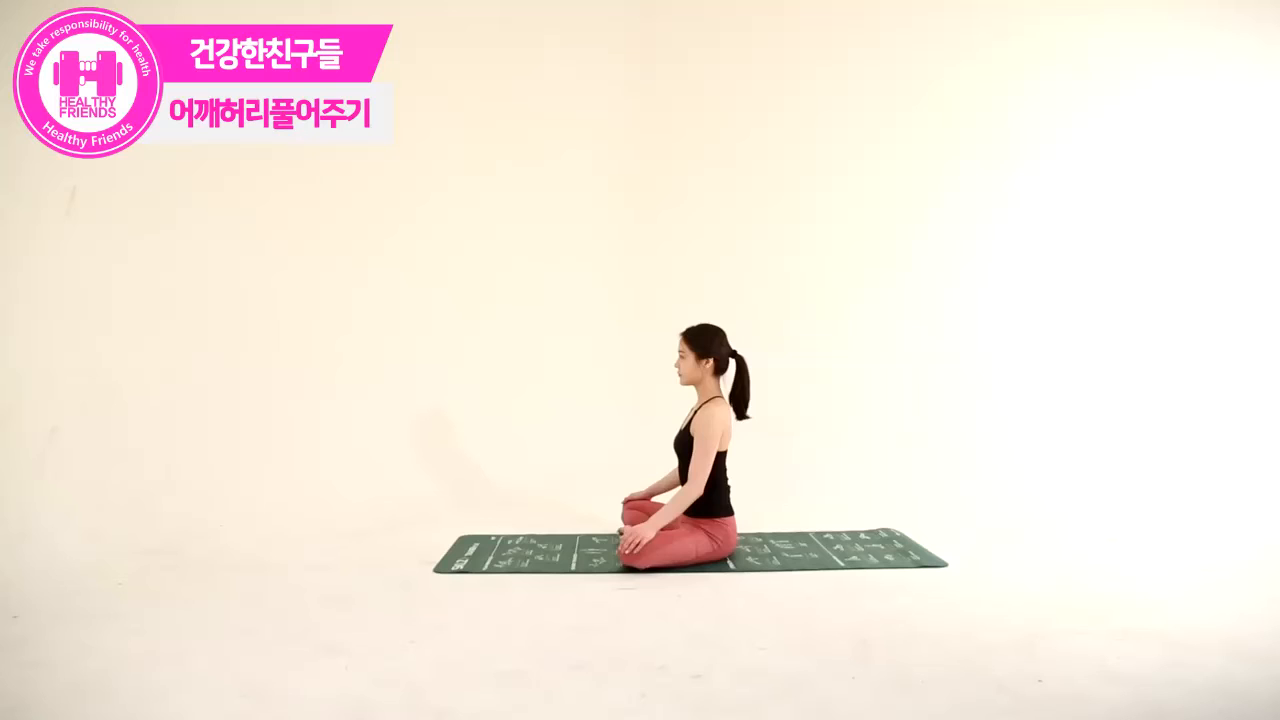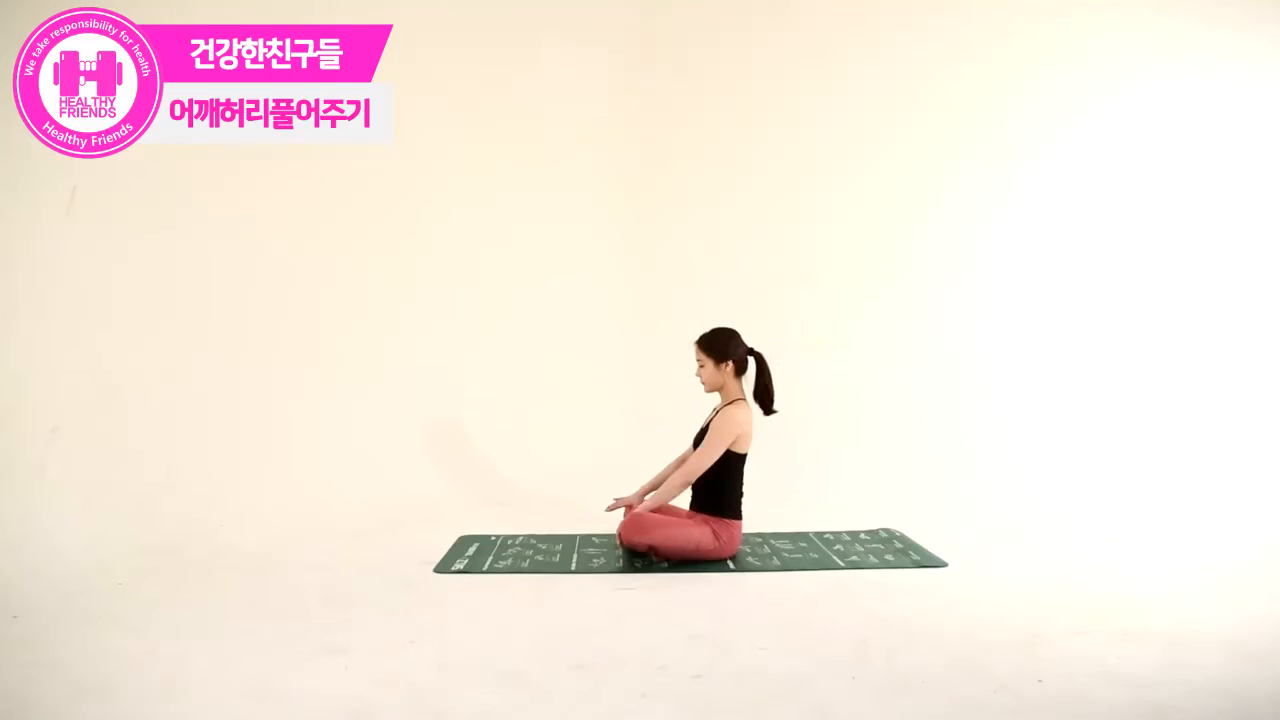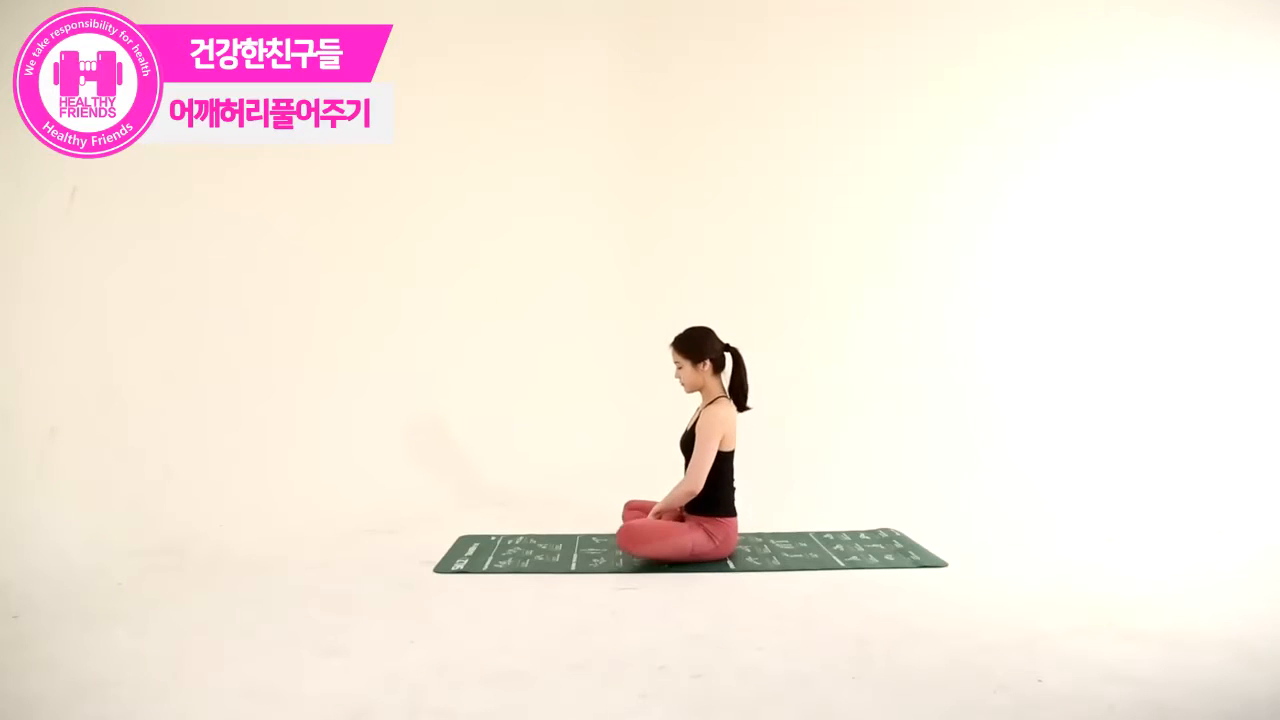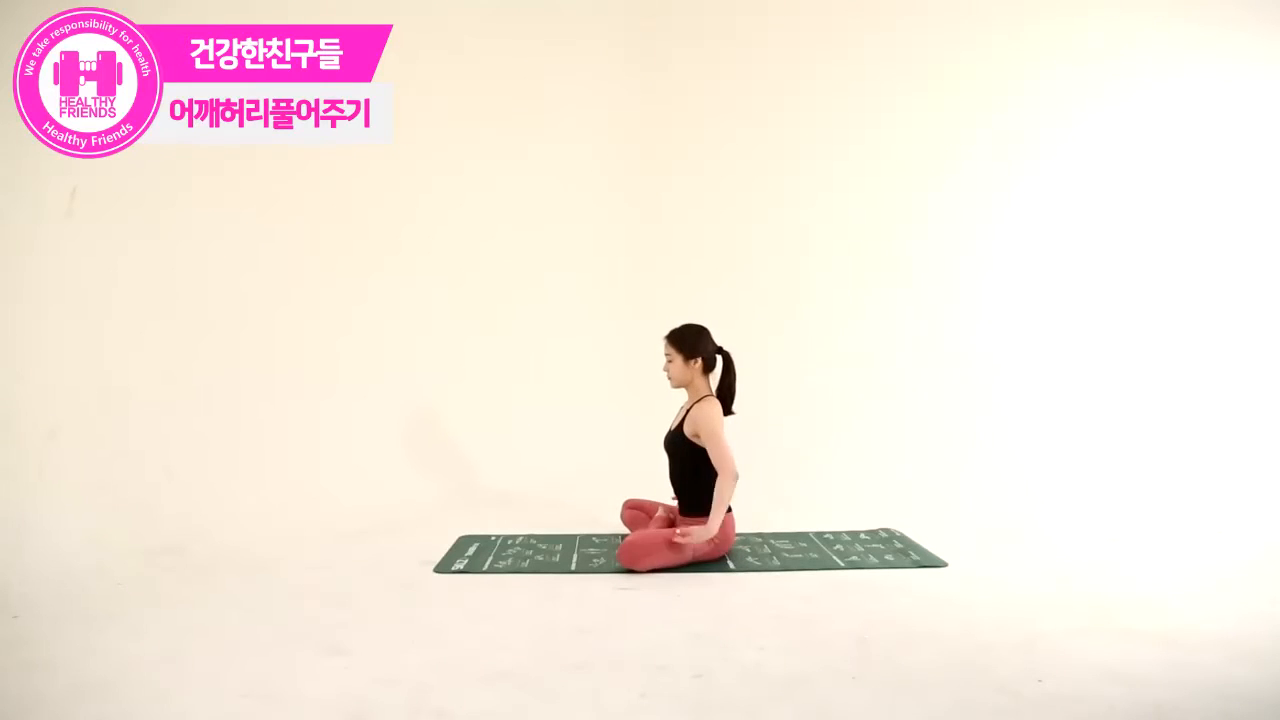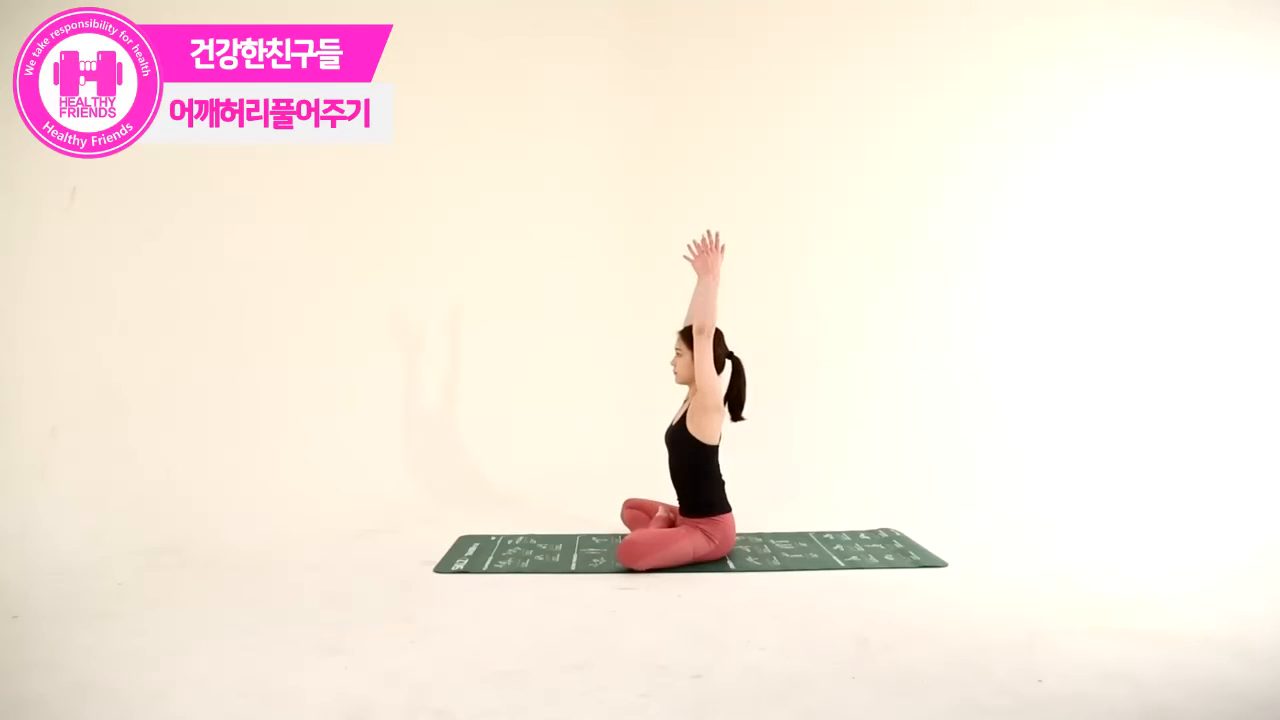
dt=1s
person 1, frame 1
left shoulder: (713, 413)
right shoulder: (704, 408)
left elbow: (696, 485)
left wrist: (652, 526)
right wrist: (648, 492)
left hip: (713, 531)
right hip: (695, 520)
left knee: (631, 552)
right knee: (632, 509)
person 1, frame 2
left shoulder: (734, 416)
right shoulder: (724, 410)
left elbow: (688, 476)
right elbow: (685, 459)
left wrist: (642, 510)
right wrist: (641, 494)
left hip: (719, 532)
right hip: (704, 522)
left knee: (632, 528)
right knee: (636, 512)
person 1, frame 3
left shoulder: (716, 414)
right shoulder: (710, 408)
left elbow: (693, 485)
left wrist: (659, 508)
right wrist: (665, 508)
left hip: (714, 530)
right hip: (697, 518)
left knee: (629, 537)
right knee: (632, 509)
person 1, frame 4
left shoulder: (705, 411)
right shoulder: (692, 406)
left elbow: (729, 472)
left wrist: (712, 528)
left hip: (705, 524)
right hip: (691, 517)
left knee: (630, 553)
right knee: (630, 508)
person 1, frame 5
left shoulder: (709, 402)
right shoulder: (694, 398)
left elbow: (703, 332)
right elbow: (694, 329)
left wrist: (713, 275)
right wrist: (702, 277)
left hip: (711, 529)
right hip: (692, 517)
left knee: (630, 553)
right knee: (631, 508)
